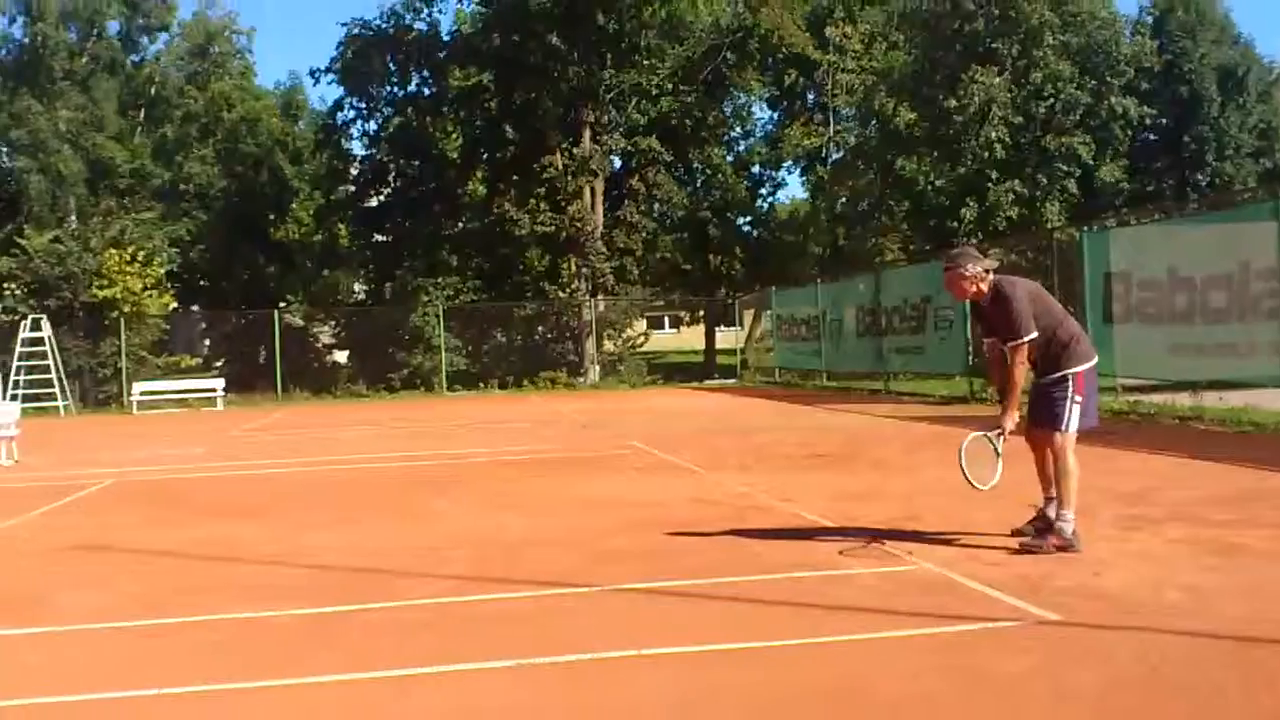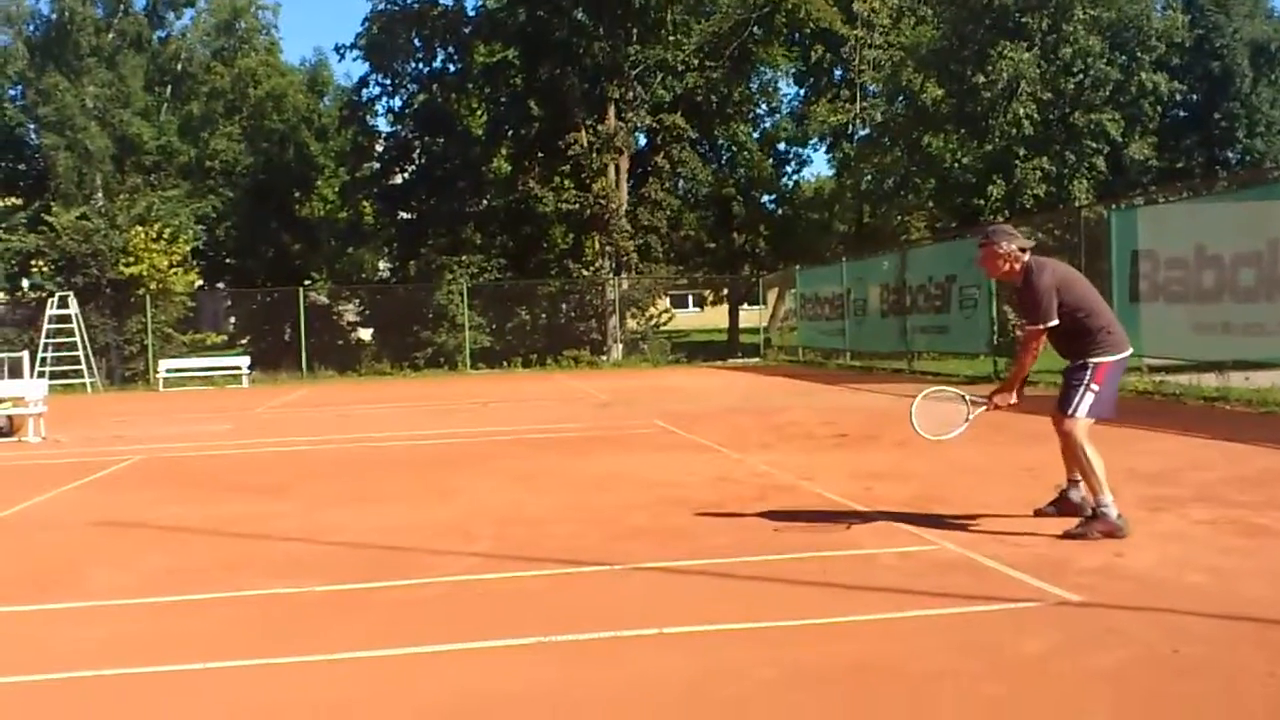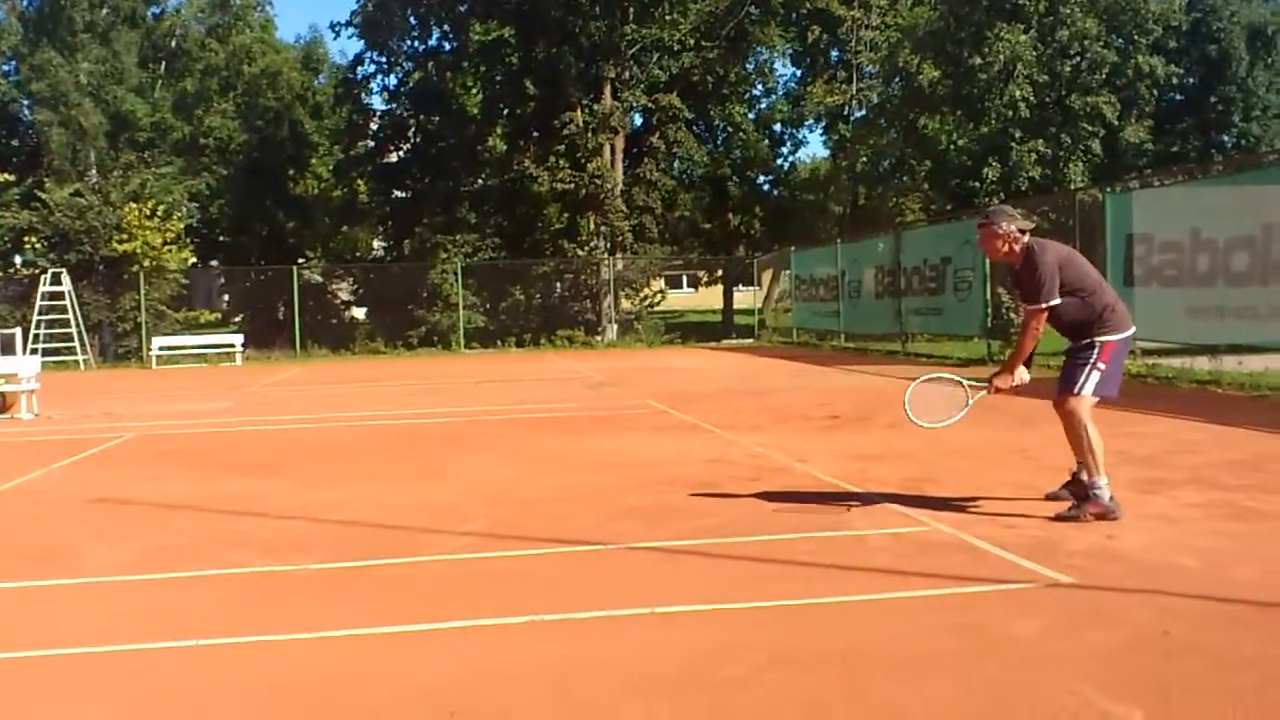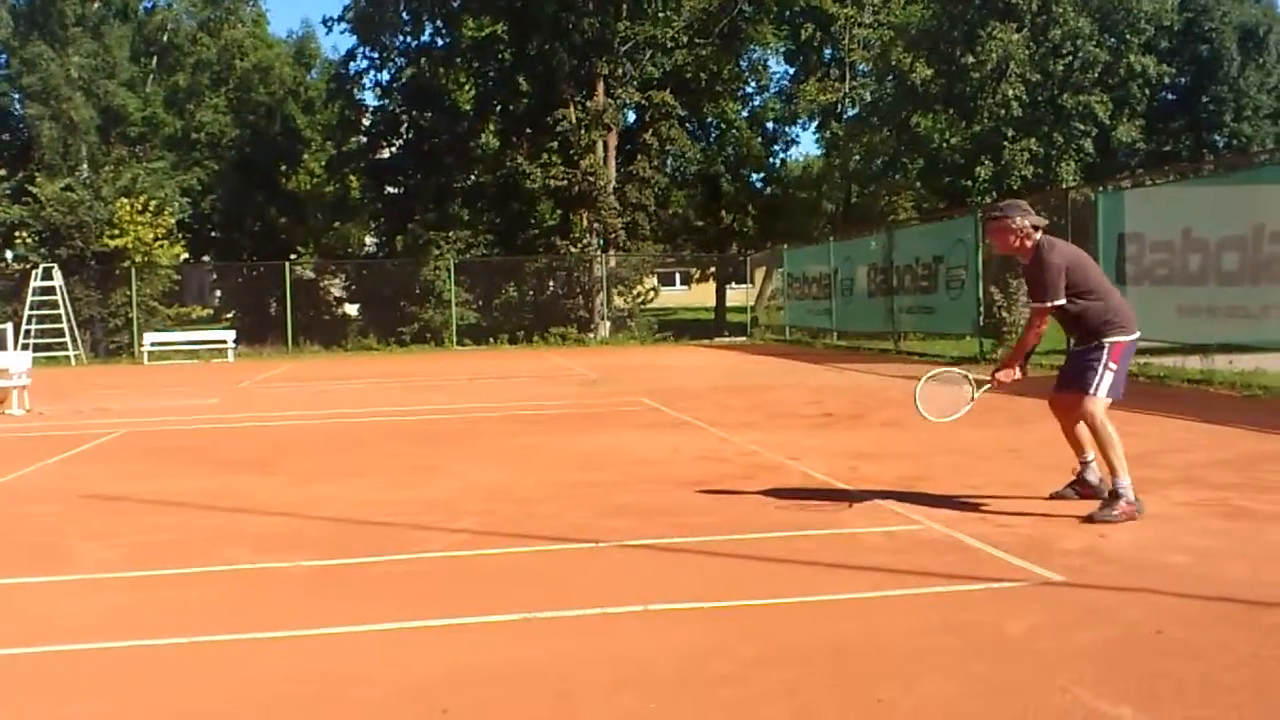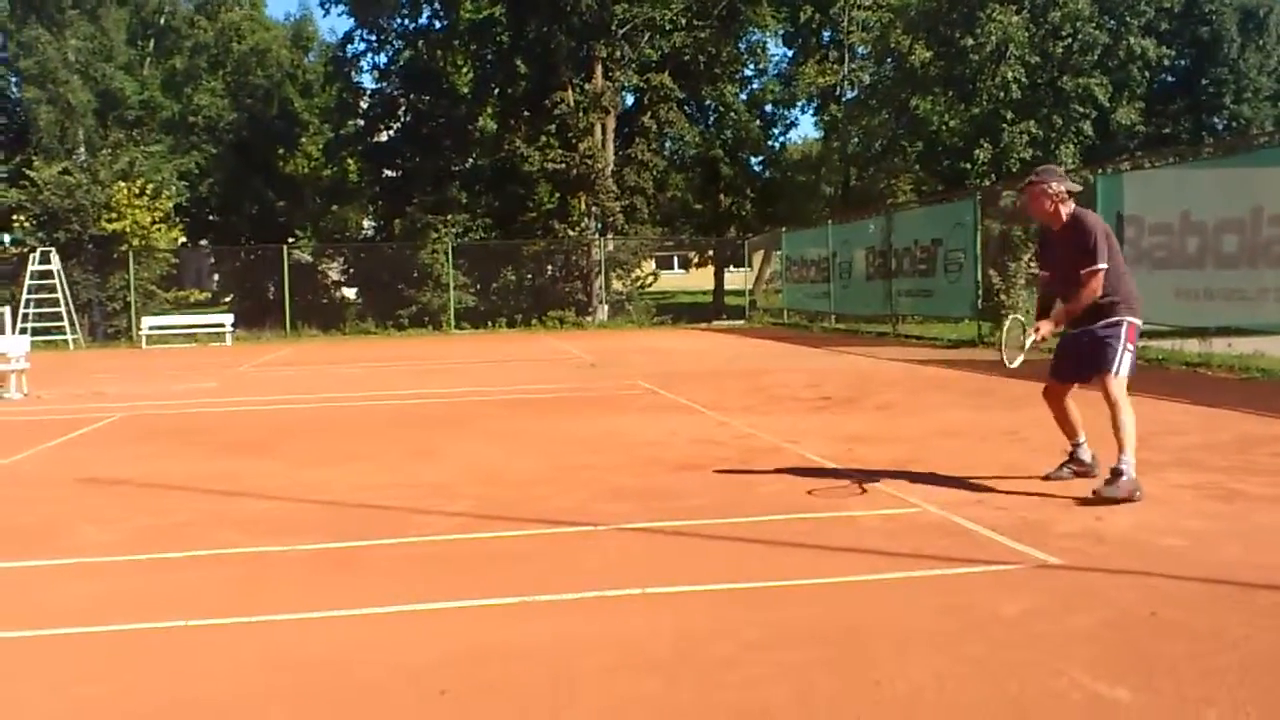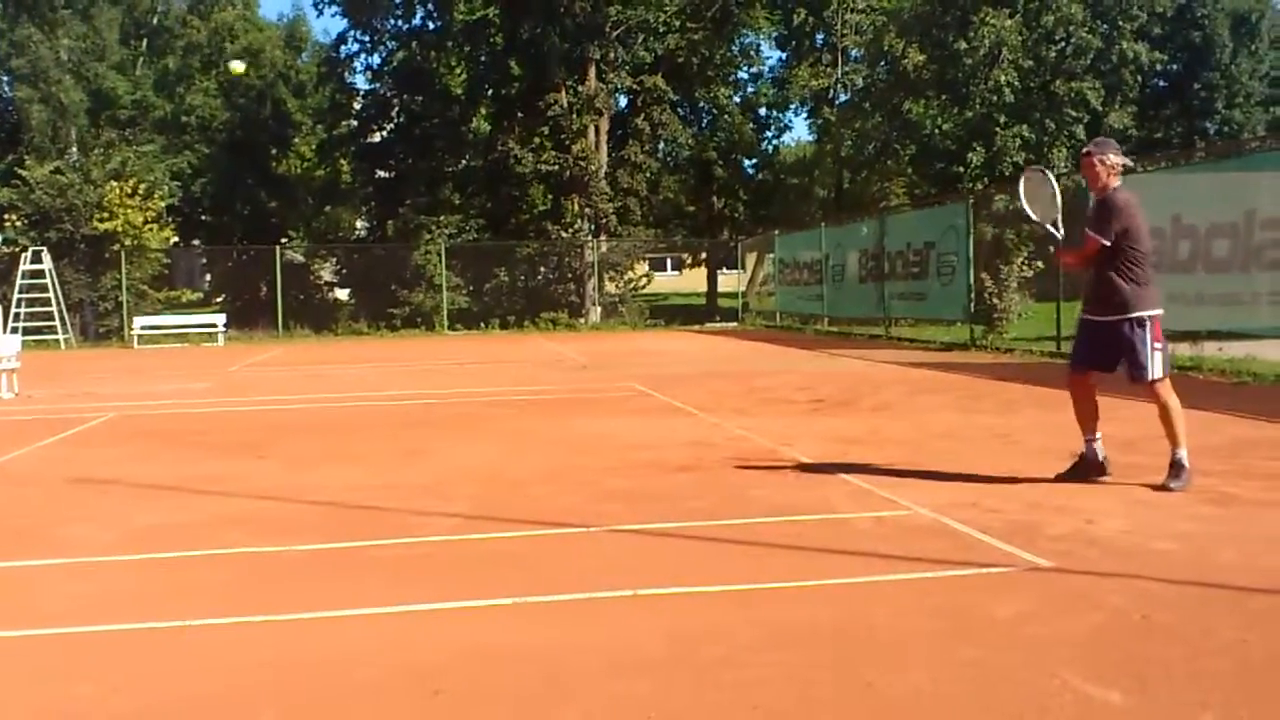
dt=0.7s
person 1, frame 1
left shoulder: (1011, 295)
right shoulder: (980, 305)
left elbow: (1019, 360)
right elbow: (995, 355)
left wrist: (1009, 412)
right wrist: (1005, 402)
left hip: (1072, 364)
right hip: (1047, 368)
left knee: (1060, 442)
right knee: (1038, 438)
left ankle: (1065, 531)
right ankle: (1050, 513)
person 1, frame 2
left shoulder: (1040, 279)
right shoulder: (1025, 281)
left elbow: (1034, 346)
right elbow: (1028, 340)
left wrist: (1007, 388)
right wrist: (1017, 384)
left hip: (1102, 352)
right hip: (1088, 352)
left knee: (1073, 429)
right knee: (1063, 422)
left ankle: (1108, 515)
right ankle: (1074, 496)
person 1, frame 3
left shoulder: (1042, 259)
right shoulder: (1022, 267)
left elbow: (1035, 326)
right elbow: (1032, 324)
left wrist: (1006, 371)
right wrist: (1019, 365)
left hip: (1107, 332)
right hip: (1085, 335)
left knee: (1077, 408)
right knee: (1064, 405)
left ankle: (1101, 498)
right ankle: (1084, 479)
person 1, frame 4
left shoulder: (1050, 259)
right shoulder: (1034, 260)
left elbow: (1038, 325)
right elbow: (1038, 322)
left wrist: (1008, 365)
right wrist: (1020, 361)
left hip: (1112, 334)
right hip: (1090, 336)
left knee: (1090, 410)
right knee: (1062, 403)
left ankle: (1125, 497)
right ankle: (1090, 479)
person 1, frame 5
left shoulder: (1088, 226)
right shoulder: (1048, 235)
left elbow: (1094, 287)
right elbow: (1049, 284)
left wrist: (1053, 321)
right wrist: (1043, 321)
left hip: (1114, 316)
right hip: (1079, 324)
left knee: (1111, 388)
right knee: (1054, 391)
left ankle: (1126, 475)
right ankle: (1083, 457)
person 1, frame 6
left shoulder: (1116, 203)
right shoulder: (1103, 201)
left elbow: (1083, 254)
left wrist: (1061, 255)
right wrist: (1075, 260)
left hip: (1135, 310)
right hip: (1099, 310)
left knee: (1158, 387)
right knee: (1078, 381)
left ankle: (1180, 462)
right ankle: (1093, 457)
